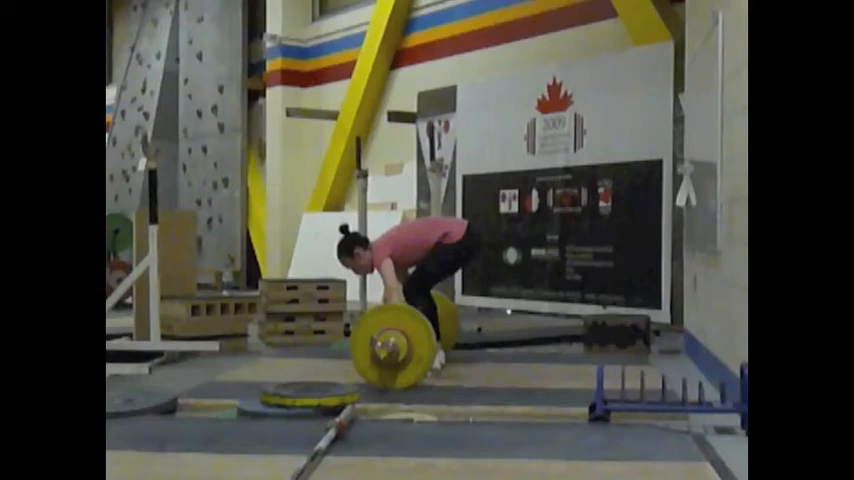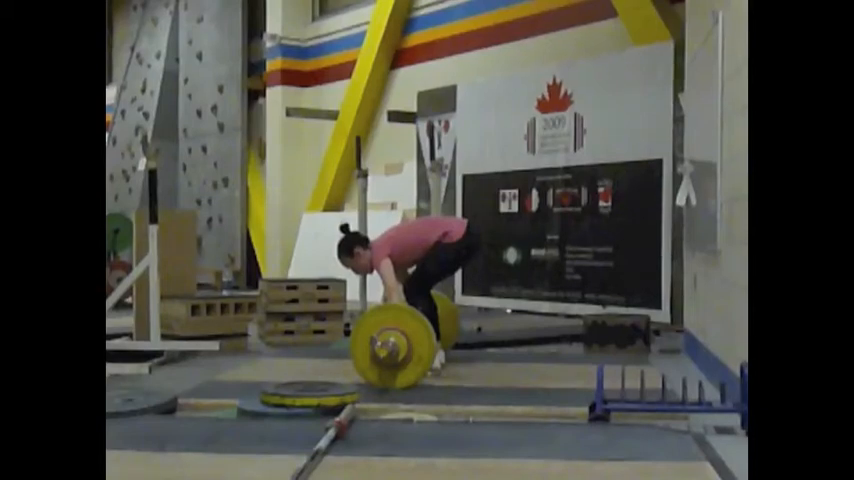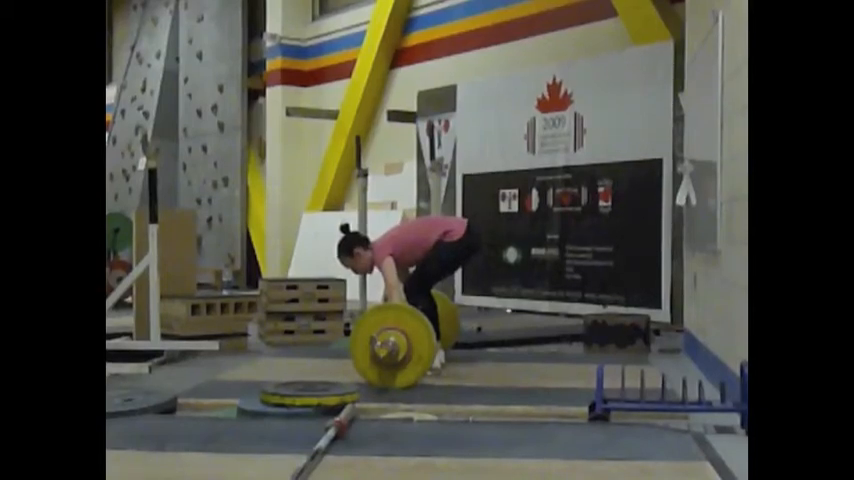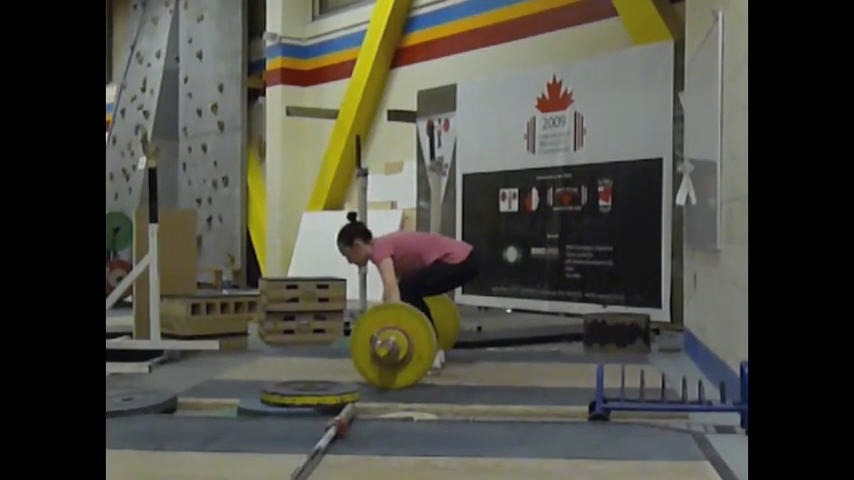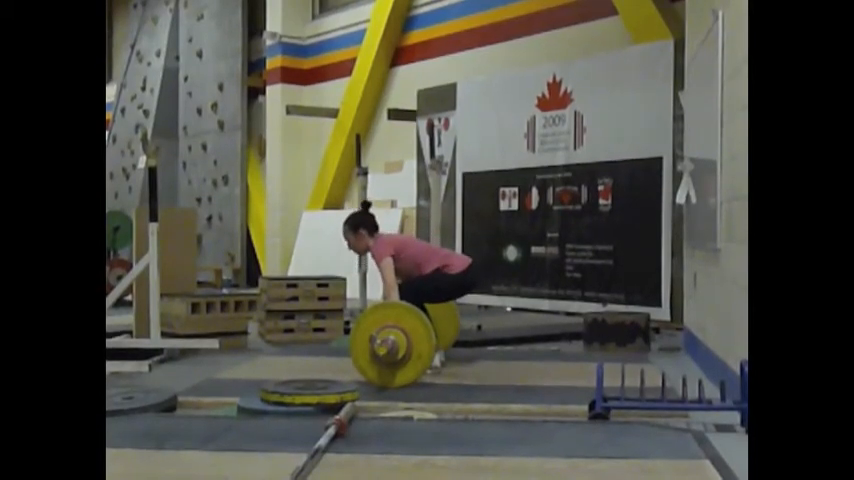
dt=0.5s
person 1, frame 1
left shoulder: (378, 252)
right shoulder: (388, 250)
left elbow: (393, 291)
right elbow: (402, 284)
left hip: (456, 239)
right hip: (463, 236)
left knee: (414, 290)
right knee: (418, 289)
person 1, frame 2
left shoulder: (378, 252)
right shoulder: (388, 249)
left elbow: (392, 291)
right elbow: (401, 284)
left hip: (456, 239)
right hip: (462, 235)
left knee: (414, 290)
right knee: (418, 289)
person 1, frame 3
left shoulder: (379, 251)
right shoulder: (388, 249)
left elbow: (393, 290)
right elbow: (402, 283)
left hip: (457, 238)
right hip: (463, 234)
left knee: (415, 289)
right knee: (419, 289)
person 1, frame 4
left shoulder: (379, 249)
right shoulder: (387, 246)
left elbow: (392, 291)
right elbow: (398, 286)
left hip: (459, 261)
right hip: (462, 259)
left knee: (406, 292)
right knee: (410, 292)
person 1, frame 5
left shoulder: (380, 245)
right shoulder: (388, 241)
left elbow: (391, 289)
left hip: (457, 272)
right hip: (461, 269)
left knee: (403, 296)
right knee: (406, 293)
